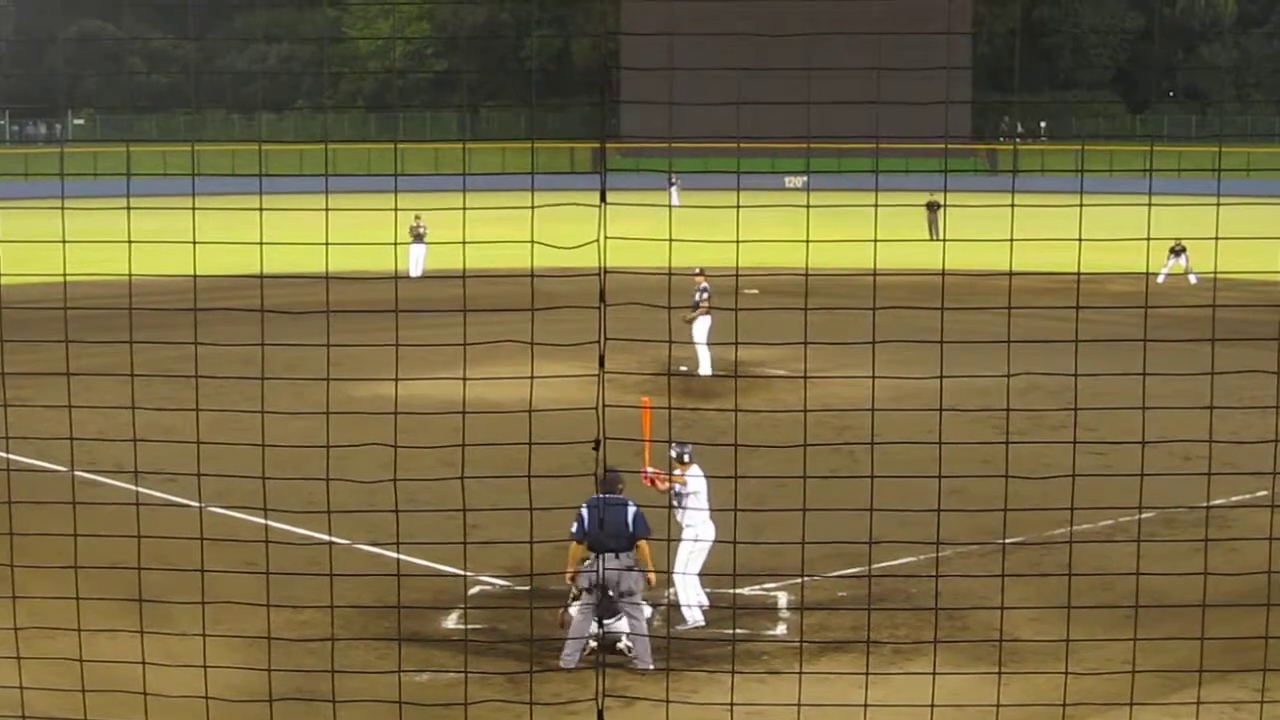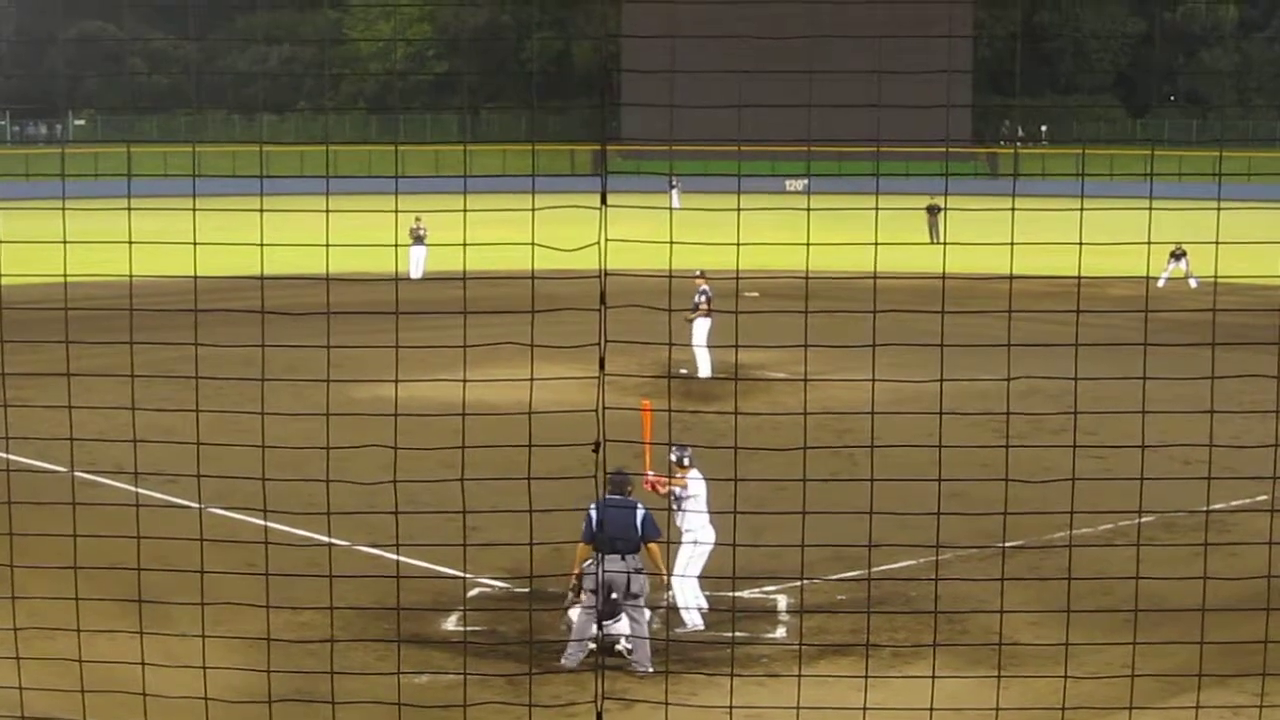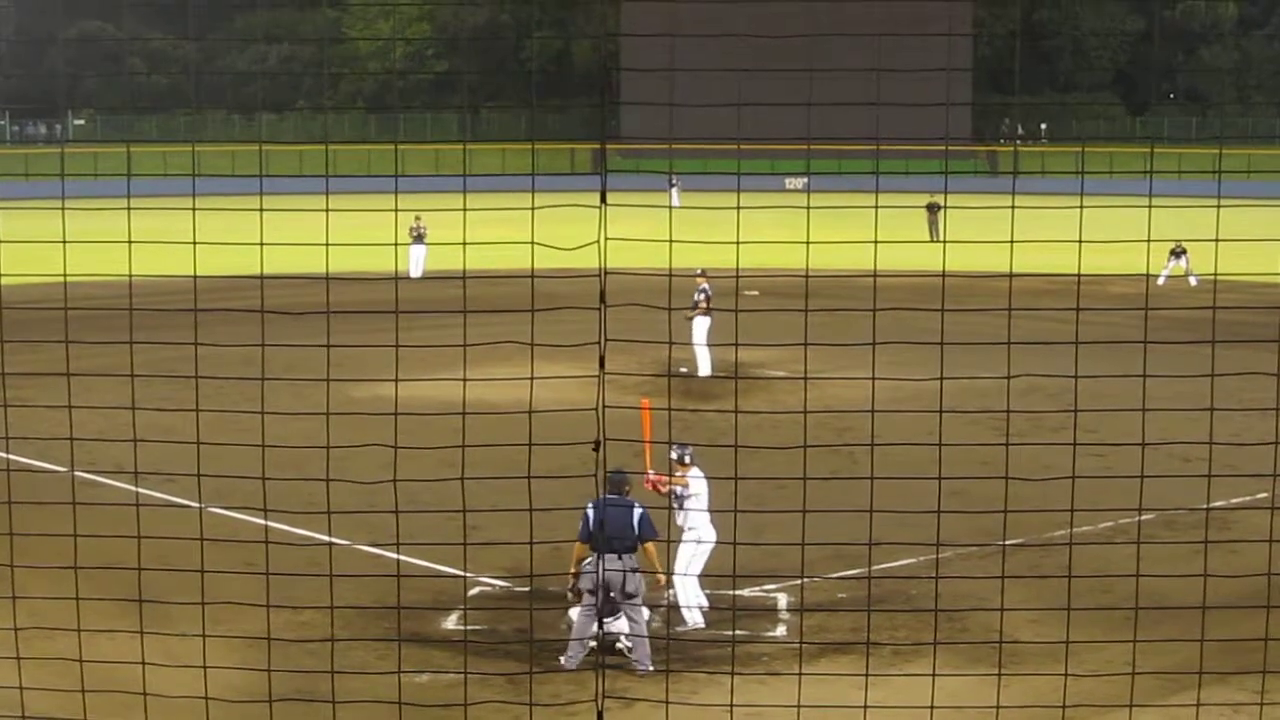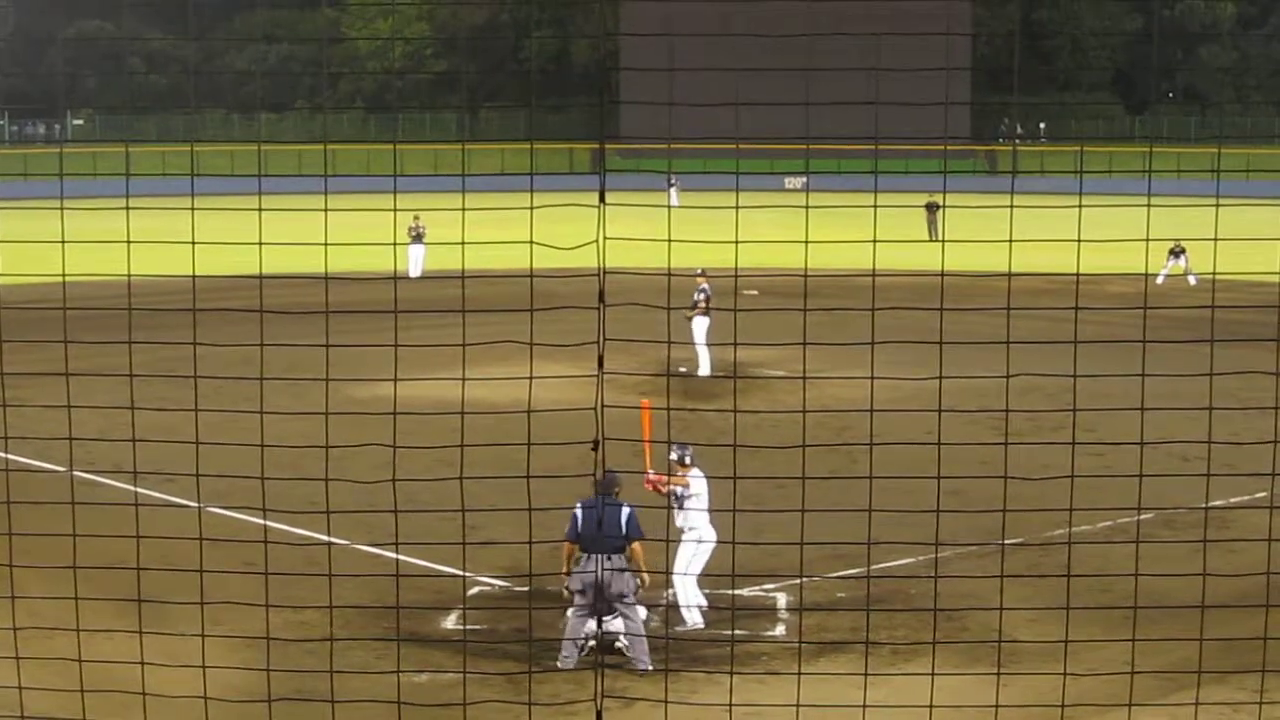
dt=0.2s
person 1, frame 1
left shoulder: (587, 507)
right shoulder: (630, 507)
left elbow: (577, 542)
right elbow: (641, 542)
left wrist: (571, 569)
right wrist: (649, 569)
left hip: (596, 566)
right hip: (623, 566)
left knee: (585, 613)
right knee: (635, 614)
left ankle: (569, 659)
right ankle: (643, 661)
person 1, frame 2
left shoulder: (595, 508)
right shoulder: (639, 510)
left elbow: (585, 543)
right elbow: (651, 544)
left wrist: (576, 569)
right wrist: (661, 570)
left hip: (601, 567)
right hip: (628, 568)
left knee: (587, 613)
right knee: (637, 617)
left ankle: (571, 658)
right ankle: (642, 664)
person 1, frame 3
left shoulder: (592, 508)
right shoulder: (636, 509)
left elbow: (581, 542)
right elbow: (648, 544)
left wrist: (574, 567)
right wrist: (658, 570)
left hip: (597, 566)
right hip: (625, 568)
left knee: (586, 614)
right knee: (636, 617)
left ankle: (571, 659)
right ankle: (642, 663)
person 1, frame 4
left shoulder: (581, 508)
right shoulder: (624, 510)
left elbow: (569, 542)
right elbow: (634, 545)
left wrist: (566, 567)
right wrist: (642, 571)
left hip: (587, 567)
right hip: (616, 567)
left knee: (578, 614)
right knee: (630, 615)
left ankle: (566, 660)
right ankle: (642, 662)
person 2, frame 1
left shoulder: (695, 475)
right shoulder: (680, 473)
left elbow: (679, 480)
right elbow: (664, 487)
left wrist: (656, 474)
right wrist: (652, 479)
left hip: (698, 531)
right hip: (693, 530)
left knee: (681, 574)
right knee: (688, 570)
left ankle: (694, 618)
right ankle: (699, 601)
person 2, frame 2
left shoulder: (695, 479)
right shoulder: (679, 478)
left elbow: (679, 483)
right elbow: (665, 492)
left wrist: (657, 479)
right wrist: (653, 484)
left hip: (698, 535)
right hip: (692, 534)
left knee: (680, 578)
right knee: (687, 574)
left ankle: (694, 621)
right ankle: (699, 604)
person 2, frame 3
left shoulder: (697, 477)
right shoulder: (680, 476)
left elbow: (681, 482)
right elbow: (666, 491)
left wrist: (658, 478)
right wrist: (655, 484)
left hip: (699, 534)
right hip: (691, 533)
left knee: (682, 576)
right knee: (684, 572)
left ankle: (695, 620)
right ankle: (700, 603)
person 2, frame 4
left shoulder: (697, 478)
right shoulder: (679, 477)
left elbow: (682, 483)
right elbow: (667, 492)
left wrist: (659, 478)
right wrist: (655, 484)
left hip: (700, 534)
right hip: (690, 534)
left knee: (681, 576)
right knee: (683, 574)
left ankle: (694, 620)
right ankle: (699, 603)
